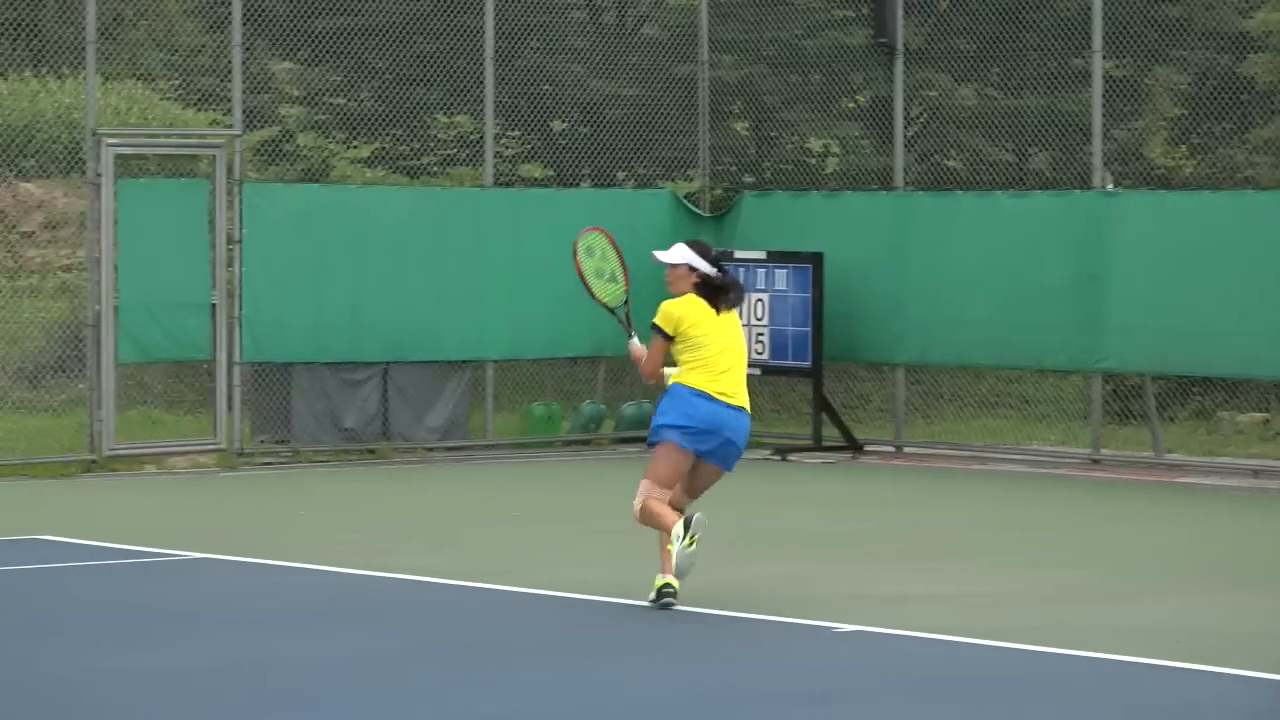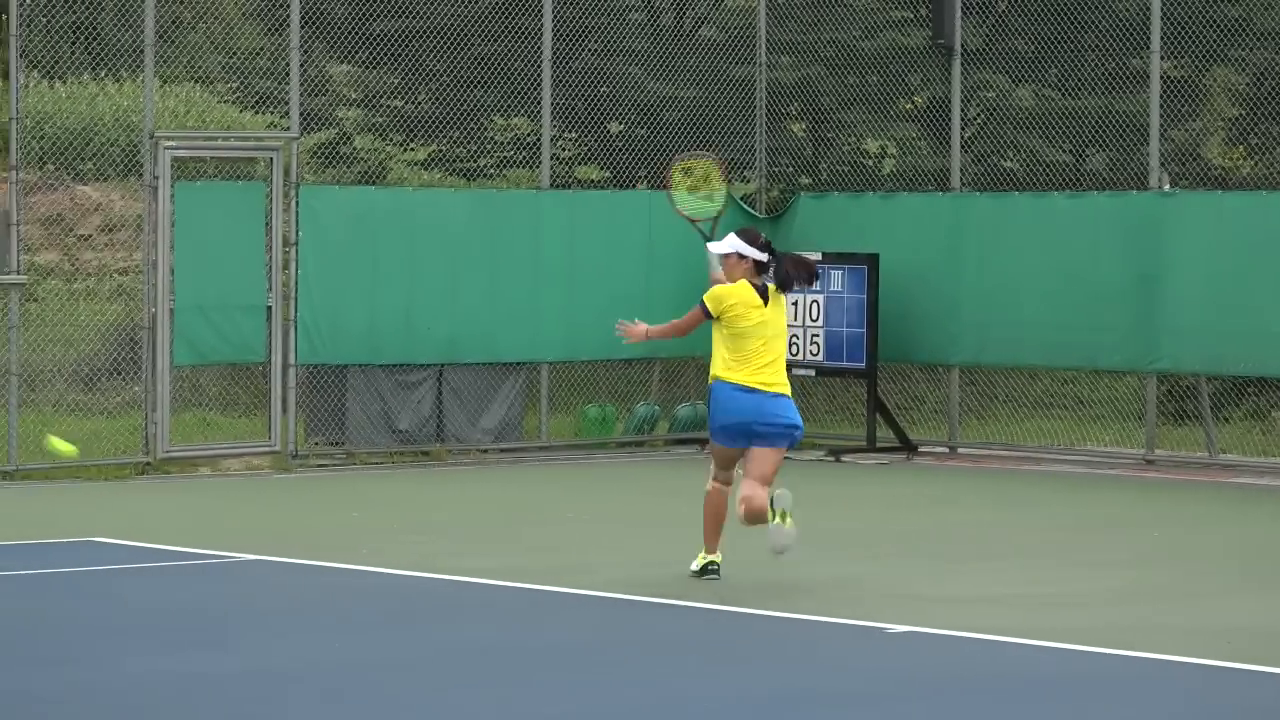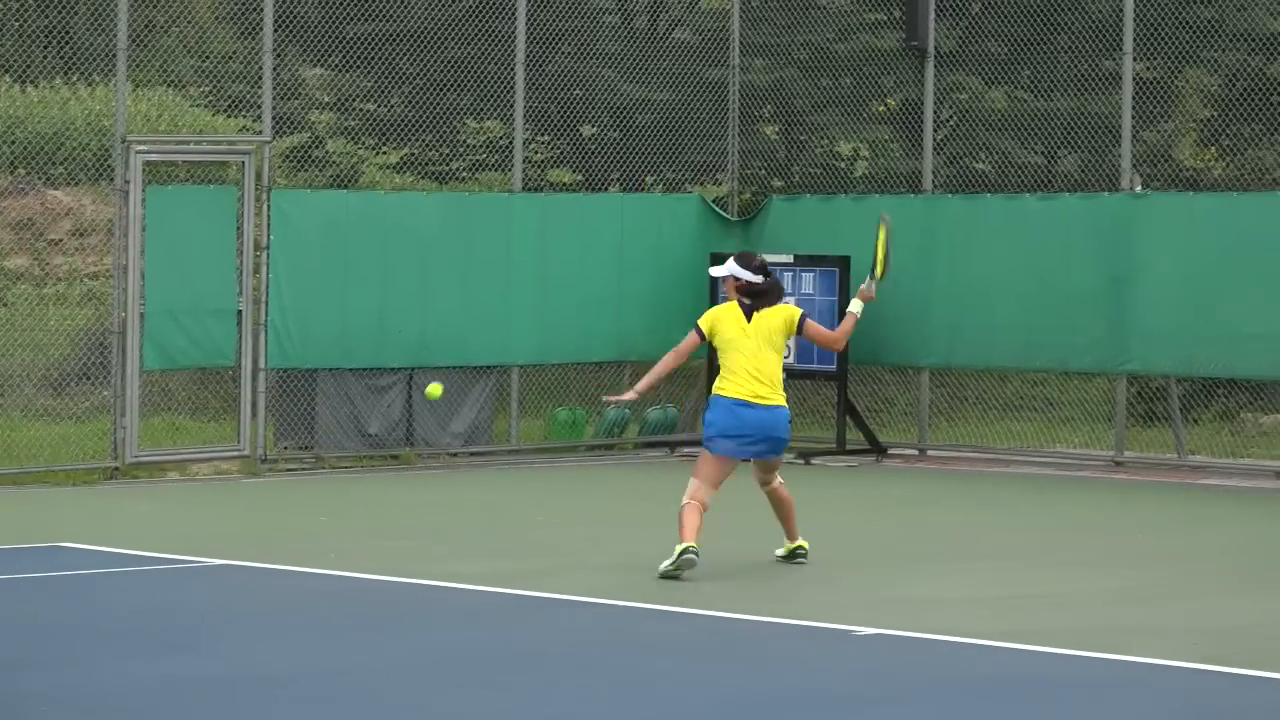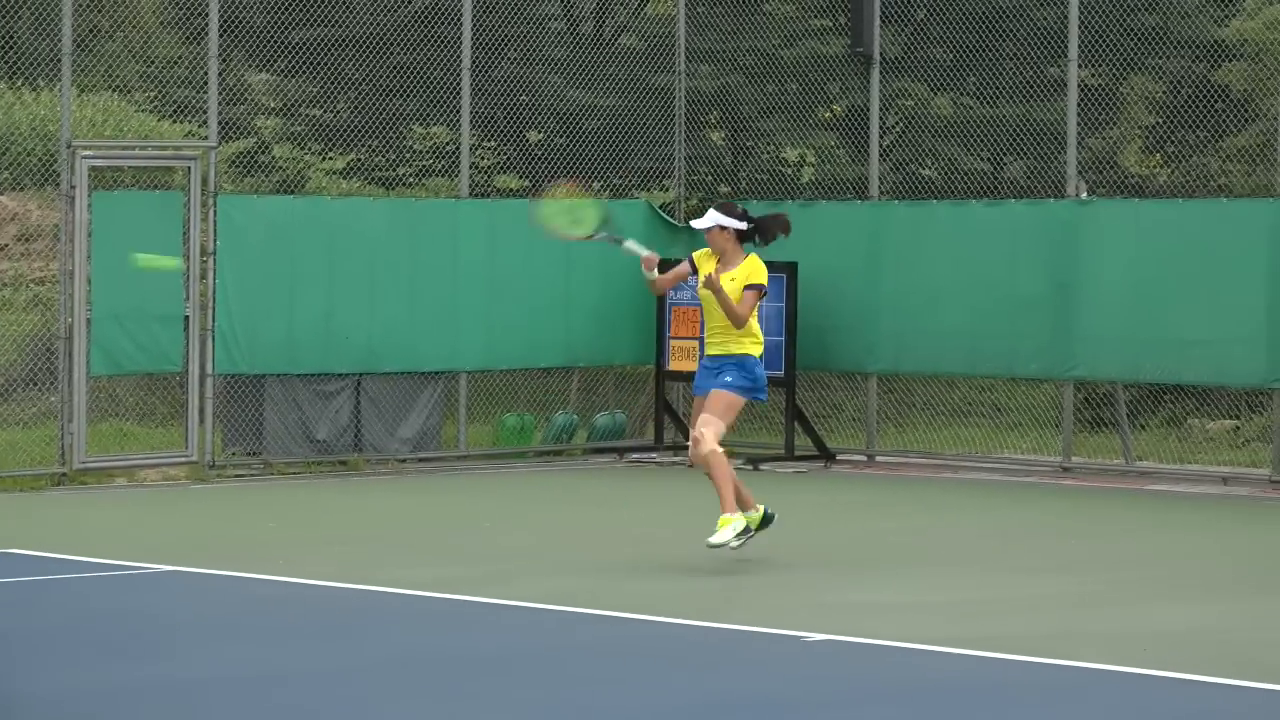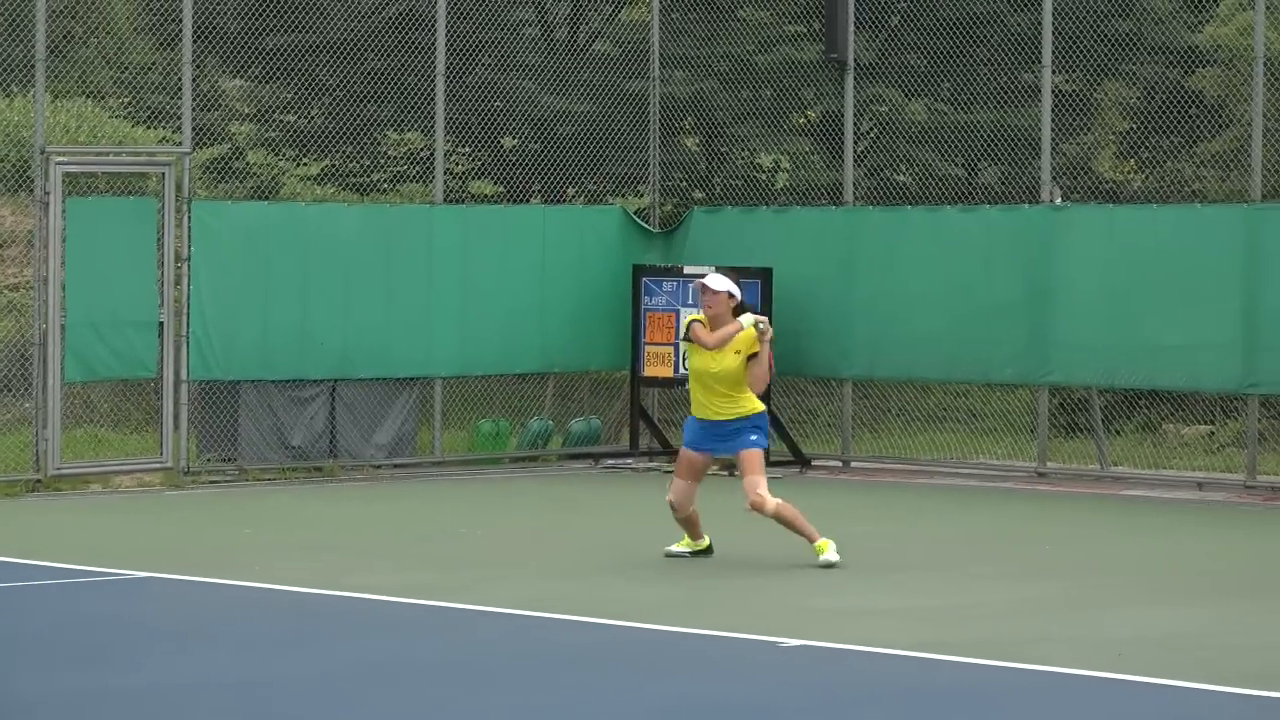
dt=0.3s
person 1, frame 1
left shoulder: (673, 309)
right shoulder: (728, 312)
left elbow: (648, 373)
left wrist: (638, 354)
left hip: (689, 410)
right hip: (735, 423)
left knee: (648, 505)
right knee: (673, 502)
left ankle: (683, 529)
right ankle: (667, 579)
person 1, frame 2
left shoulder: (722, 294)
right shoulder: (779, 294)
left elbow: (679, 328)
left wrist: (645, 332)
left hip: (732, 401)
right hip: (777, 408)
left knee: (720, 479)
right knee: (749, 506)
left ankle: (710, 556)
right ankle: (774, 505)
person 1, frame 3
left shoulder: (716, 315)
right shoulder: (785, 314)
left elbow: (676, 357)
right elbow: (836, 342)
left wrist: (636, 391)
right wrist: (856, 305)
left hip: (731, 413)
right hip: (774, 418)
left knee: (695, 496)
right knee: (767, 480)
left ankle: (686, 548)
right ankle: (796, 544)
person 1, frame 4
left shoulder: (753, 269)
right shoulder: (703, 258)
left elbow: (740, 320)
right elbow: (659, 286)
left wrist: (717, 288)
right wrist: (652, 273)
left hip: (739, 363)
right hip: (711, 362)
left knee: (704, 439)
right knee: (698, 454)
left ankle: (732, 518)
right ankle: (752, 511)
person 1, frame 5
left shoulder: (750, 340)
right shoulder: (696, 324)
left elbow: (756, 388)
right elbow: (709, 342)
left wrist: (765, 343)
right wrist: (746, 320)
left hip: (745, 422)
right hip: (702, 423)
left knee: (759, 499)
right knee: (677, 499)
left ankle: (820, 542)
right ankle: (698, 541)
